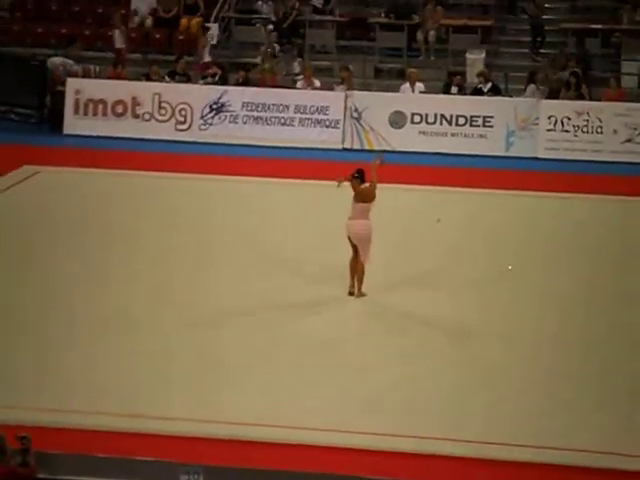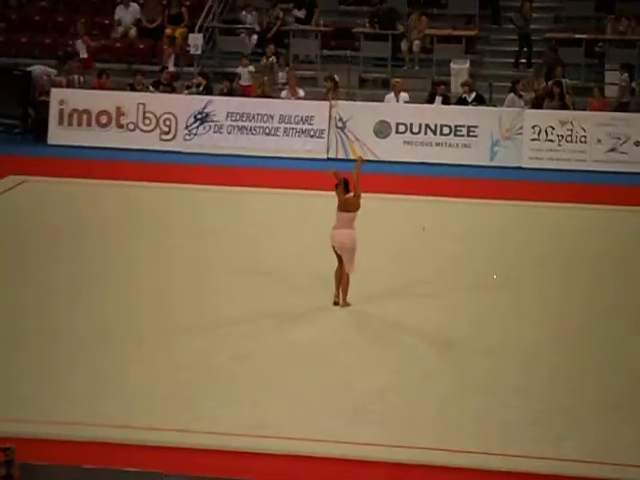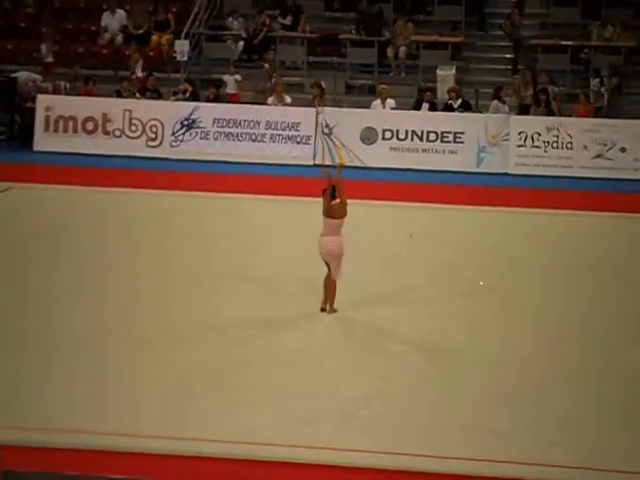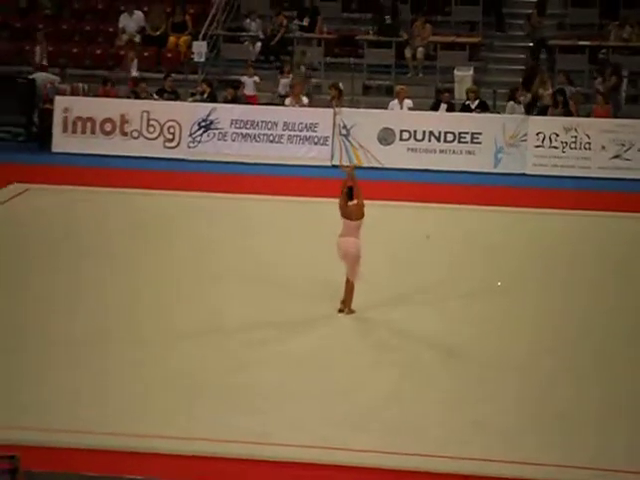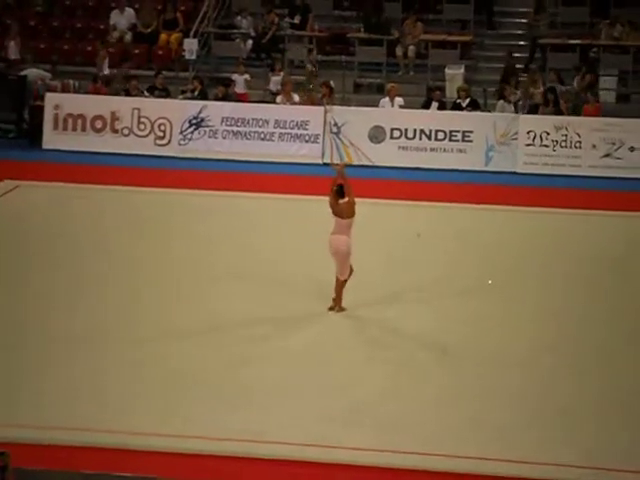
dt=0.3s
person 1, frame 1
left shoulder: (359, 192)
right shoulder: (372, 189)
left elbow: (350, 180)
right elbow: (373, 173)
left wrist: (343, 179)
right wrist: (377, 163)
left hip: (352, 225)
right hip: (364, 226)
left knee: (355, 255)
right knee: (361, 259)
left ankle: (352, 285)
right ankle: (359, 290)
person 1, frame 2
left shoulder: (342, 201)
right shoulder: (356, 199)
left elbow: (341, 185)
right elbow: (356, 181)
left wrist: (337, 176)
right wrist: (358, 166)
left hip: (336, 235)
right hip: (348, 236)
left knee: (340, 265)
right knee: (347, 269)
left ankle: (337, 295)
right ankle: (343, 300)
person 1, frame 3
left shoulder: (327, 208)
right shoulder: (343, 206)
left elbow: (329, 190)
right elbow: (340, 188)
left wrist: (329, 177)
right wrist: (338, 172)
left hip: (323, 241)
right hip: (336, 242)
left knee: (330, 272)
right knee: (334, 276)
left ankle: (324, 301)
right ankle: (330, 306)
person 1, frame 4
left shoulder: (343, 209)
right shoulder: (360, 207)
left elbow: (343, 191)
right elbow: (357, 189)
left wrist: (347, 176)
right wrist: (352, 174)
left hip: (342, 242)
right hip: (353, 244)
left knee: (351, 275)
right knee: (351, 277)
left ankle: (344, 302)
right ankle: (348, 307)
person 1, frame 5
left shoulder: (334, 207)
right shoulder: (351, 205)
left elbow: (332, 190)
right elbow: (348, 187)
left wrist: (337, 174)
right wrist: (342, 173)
left hip: (334, 240)
right hip: (343, 242)
left knee: (347, 271)
right knee: (341, 275)
left ankle: (336, 299)
right ankle: (338, 304)
